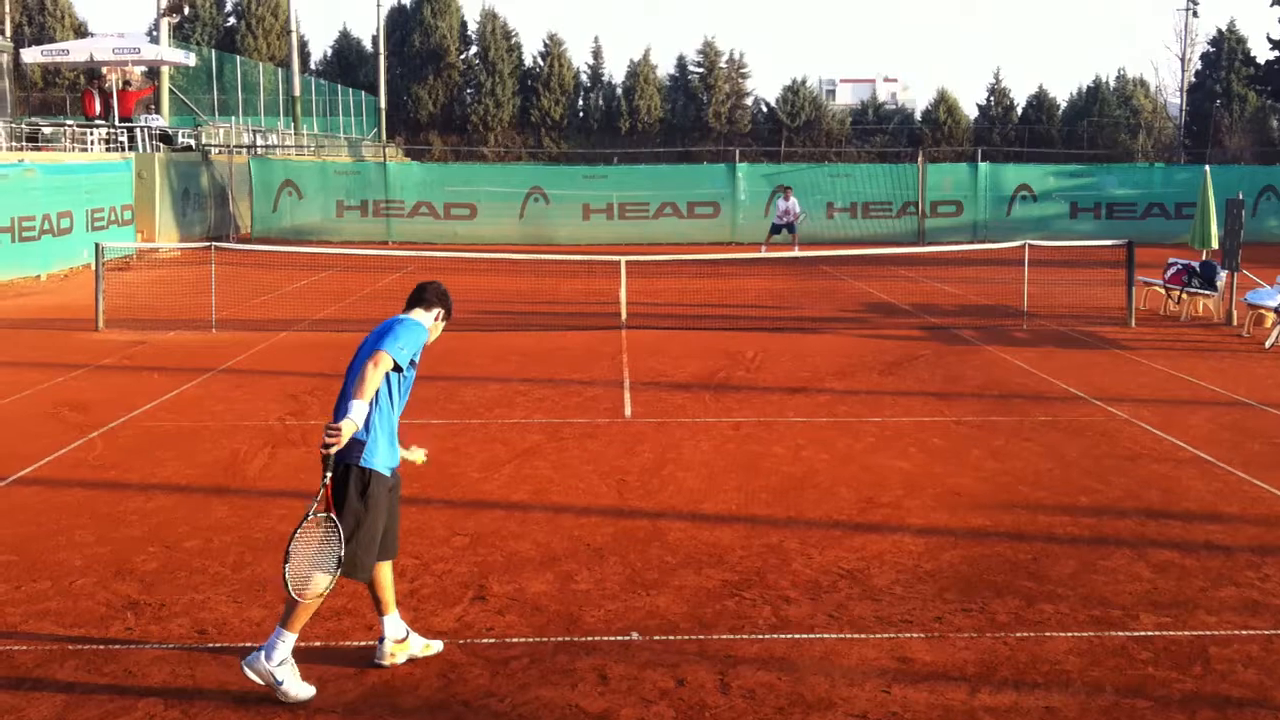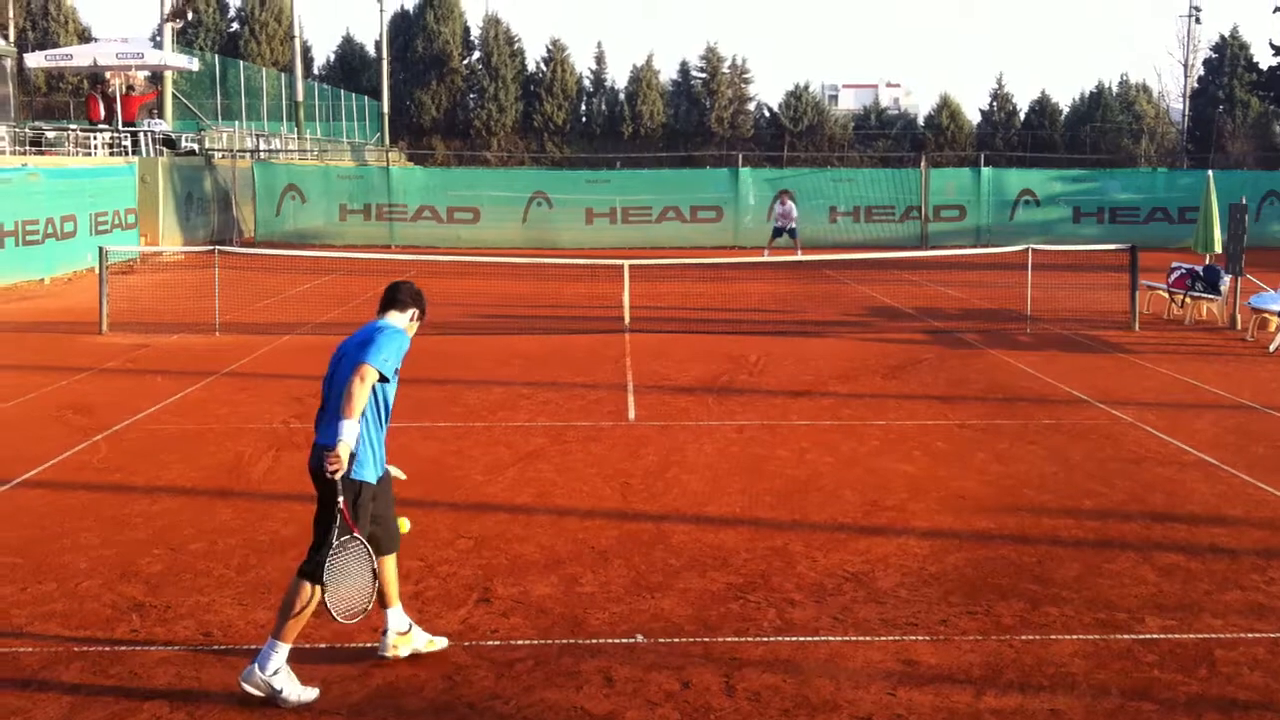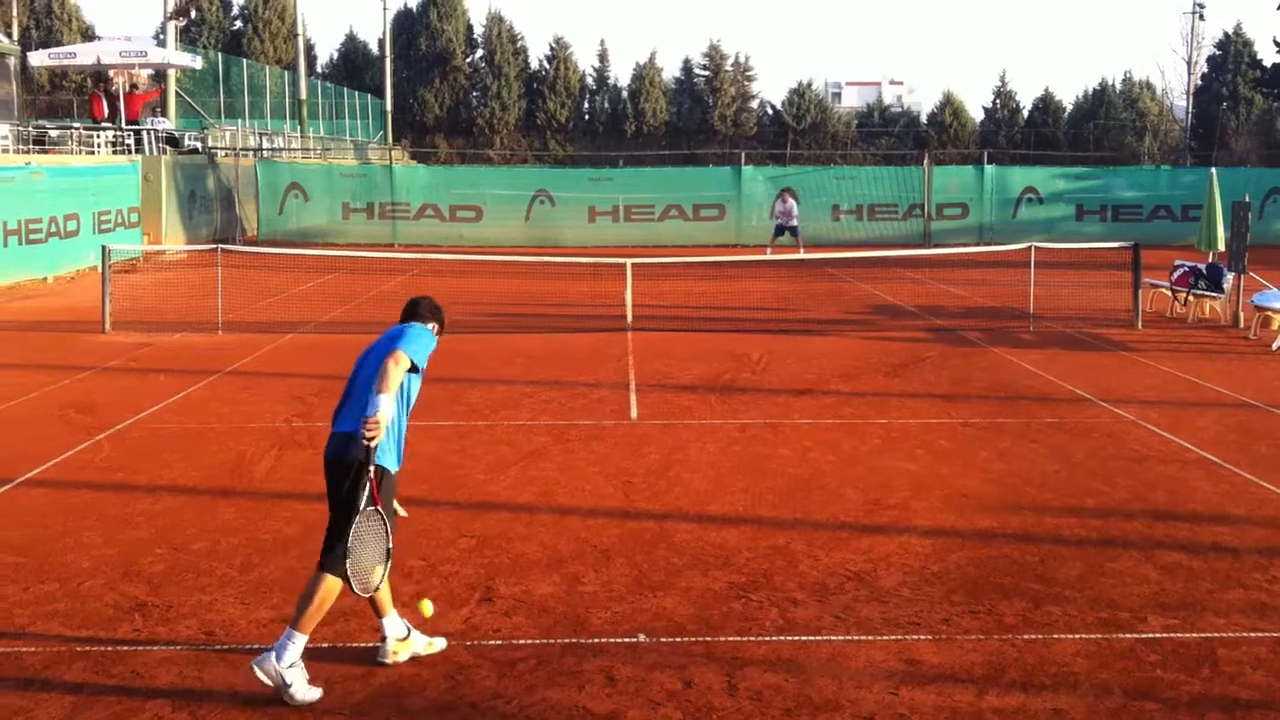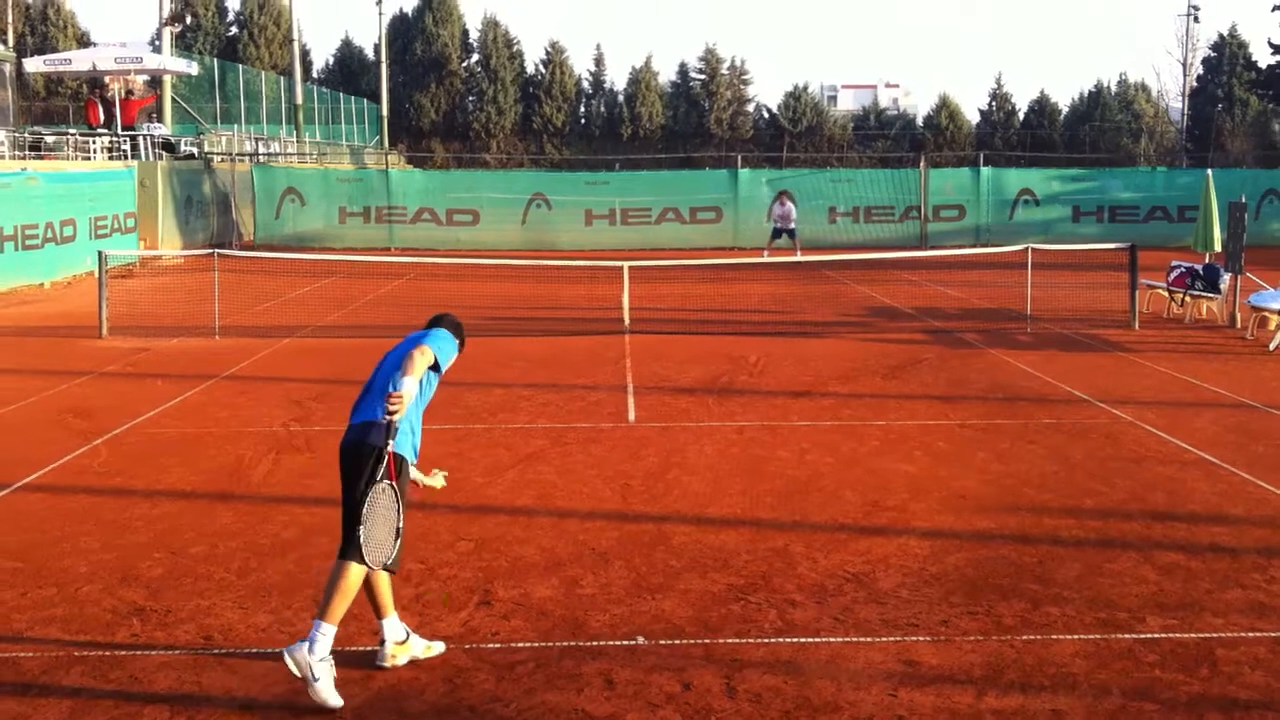
dt=0.3s
person 1, frame 1
left shoulder: (388, 330)
right shoulder: (411, 329)
right elbow: (374, 366)
left wrist: (399, 450)
right wrist: (352, 420)
left hip: (374, 460)
right hip: (365, 461)
left knee: (380, 547)
left ankle: (395, 639)
right ankle: (273, 656)
person 1, frame 2
left shoulder: (353, 340)
right shoulder: (393, 335)
right elbow: (361, 380)
right wrist: (346, 444)
left hip: (359, 464)
right hip: (349, 465)
left knee: (382, 539)
right knee: (323, 567)
left ankle: (398, 632)
right ankle: (267, 668)
person 1, frame 3
left shoulder: (384, 341)
right shoulder: (420, 336)
right elbow: (395, 364)
right wrist: (384, 411)
left hip: (348, 448)
right hip: (366, 457)
right knee: (340, 559)
left ankle: (397, 638)
right ankle: (282, 658)
person 1, frame 4
left shoulder: (403, 347)
right shoulder: (443, 338)
right elbow: (418, 356)
left wrist: (417, 474)
right wrist: (408, 390)
left hip: (360, 442)
right hip: (381, 445)
right knee: (361, 549)
left ankle: (395, 640)
right ankle: (315, 649)
